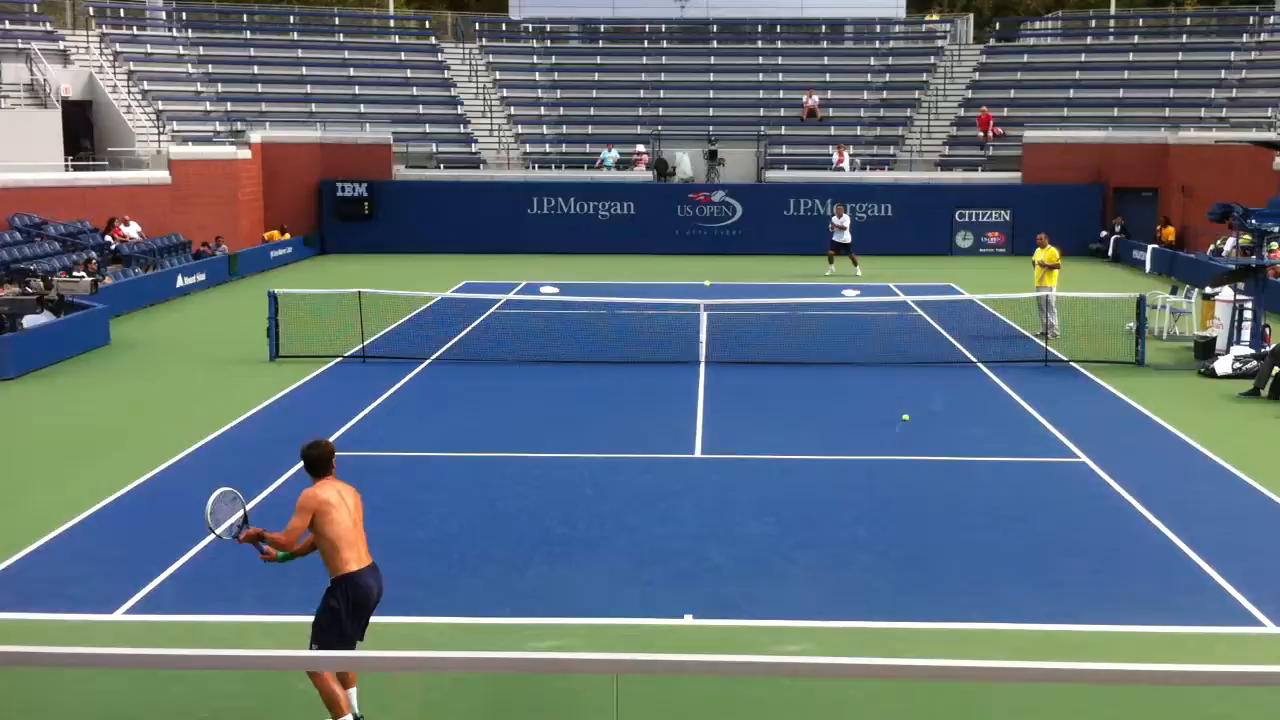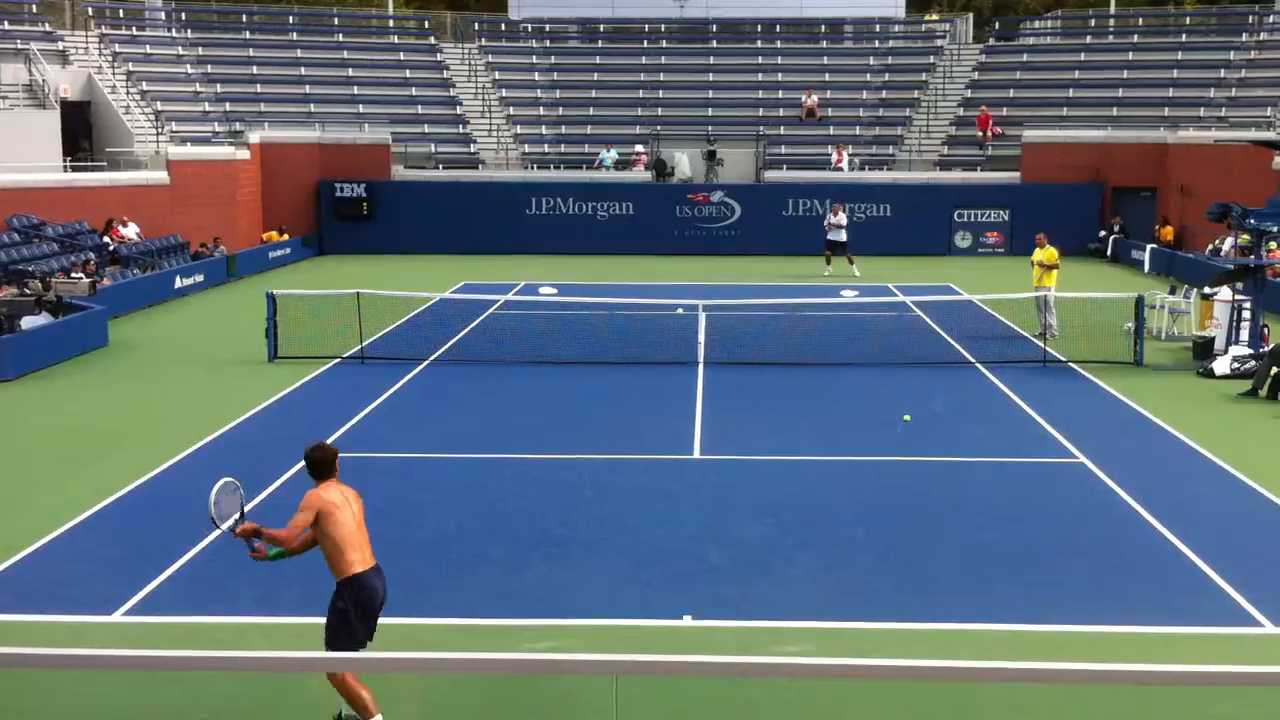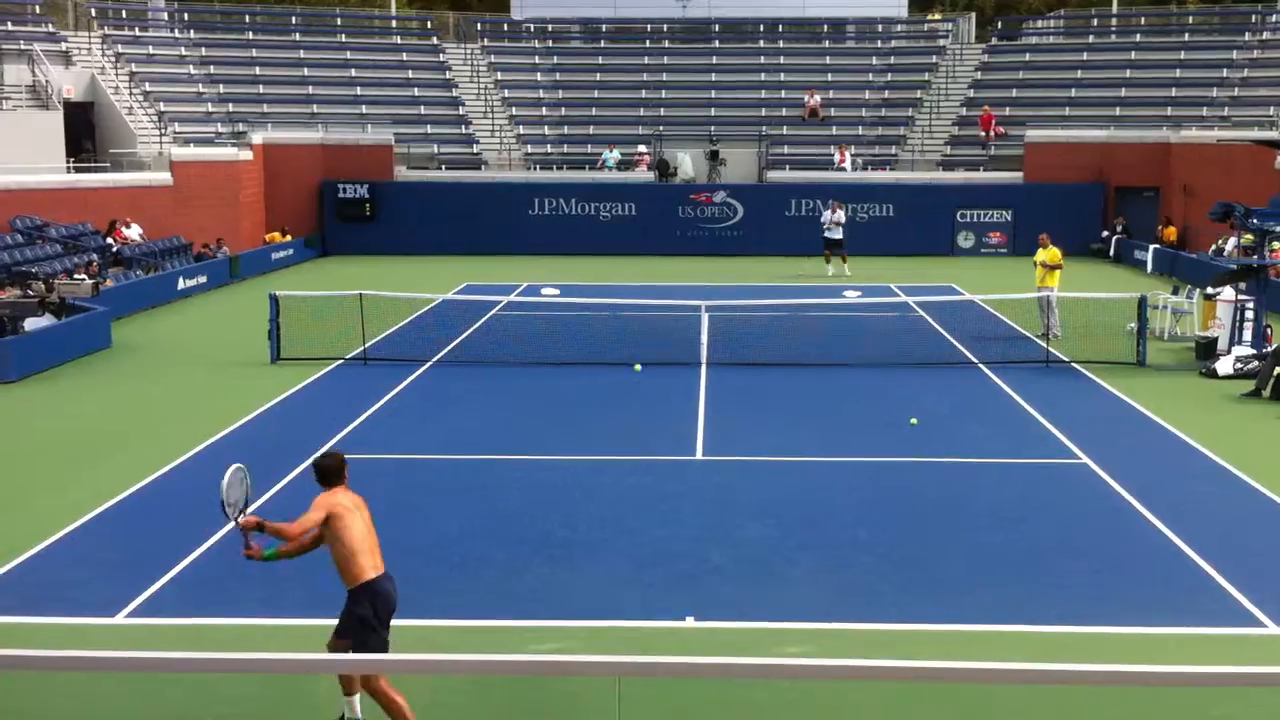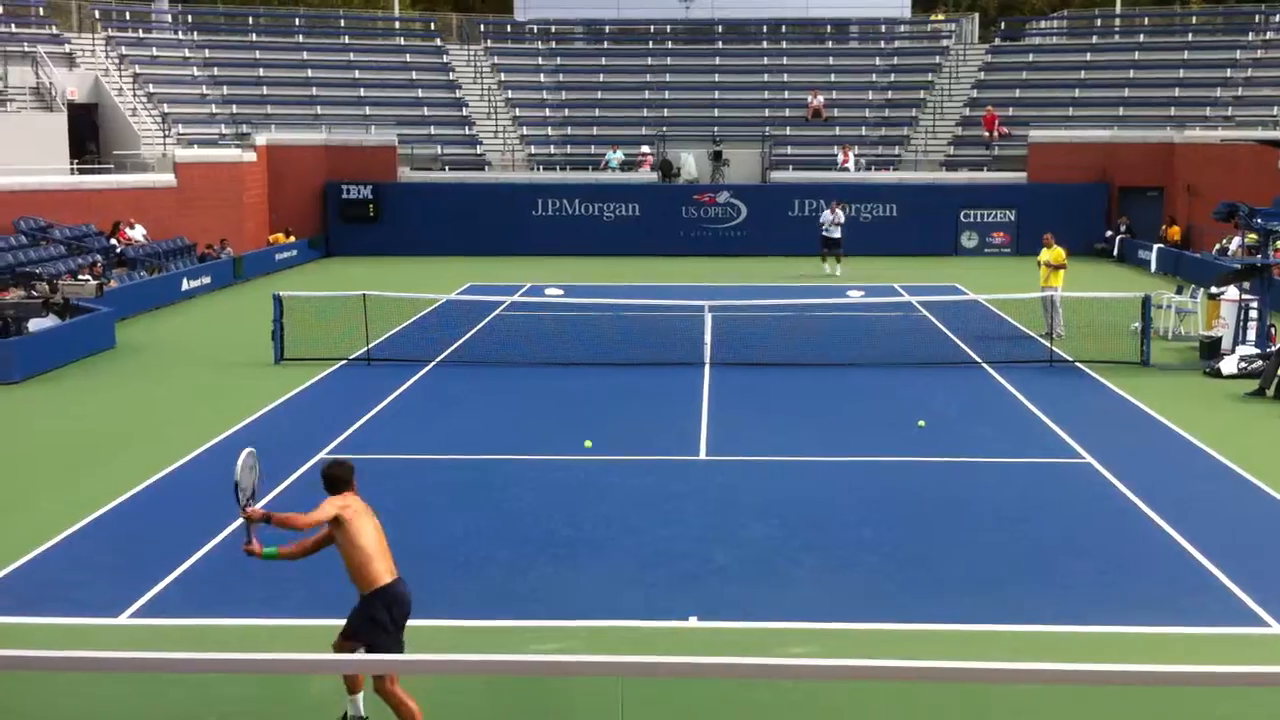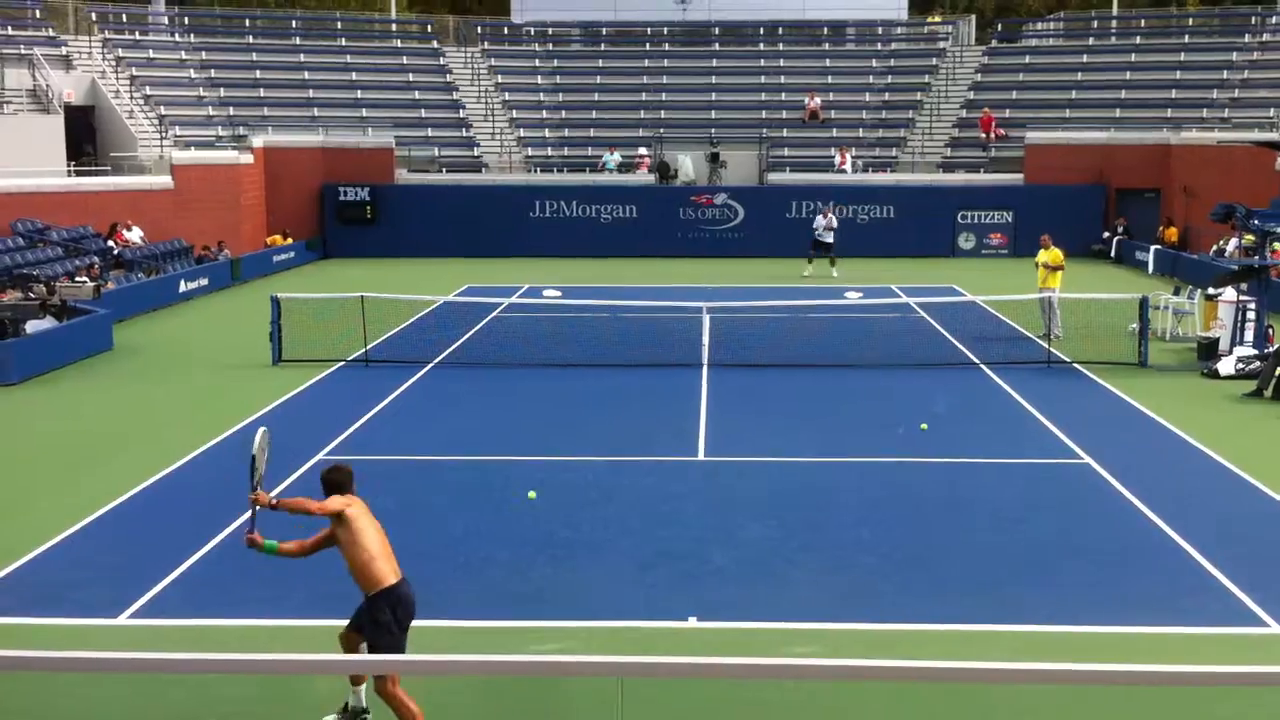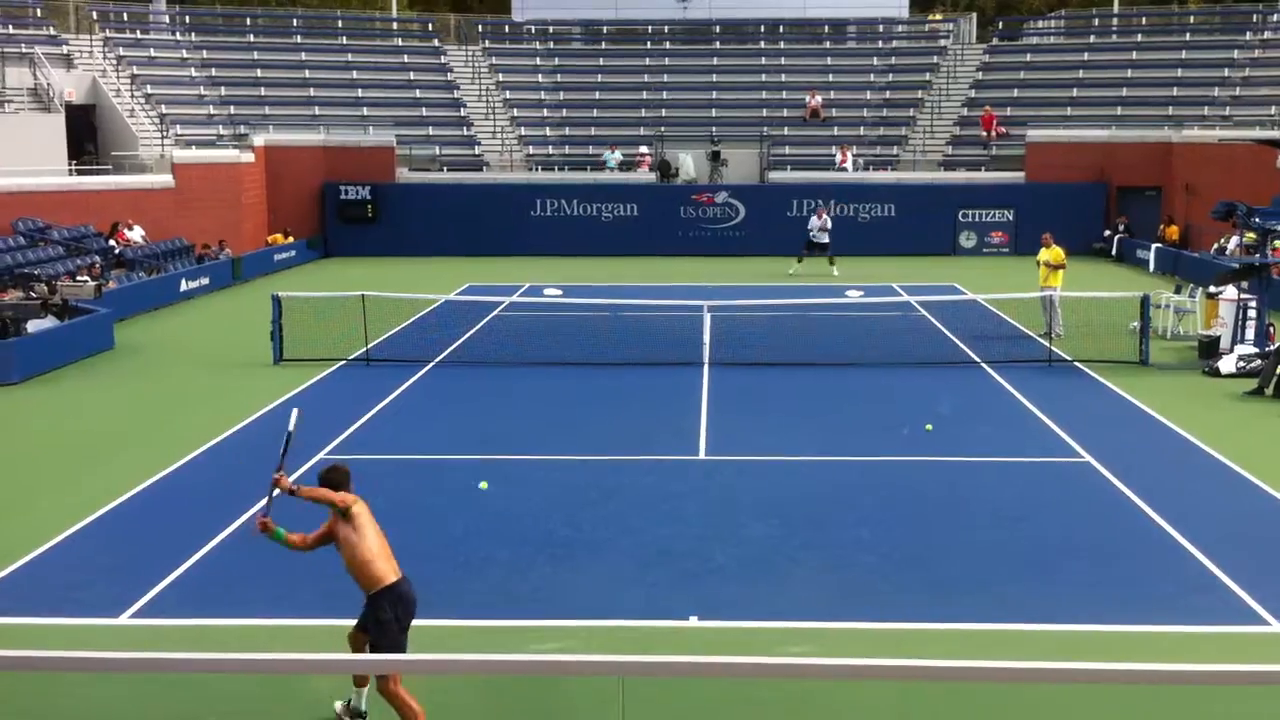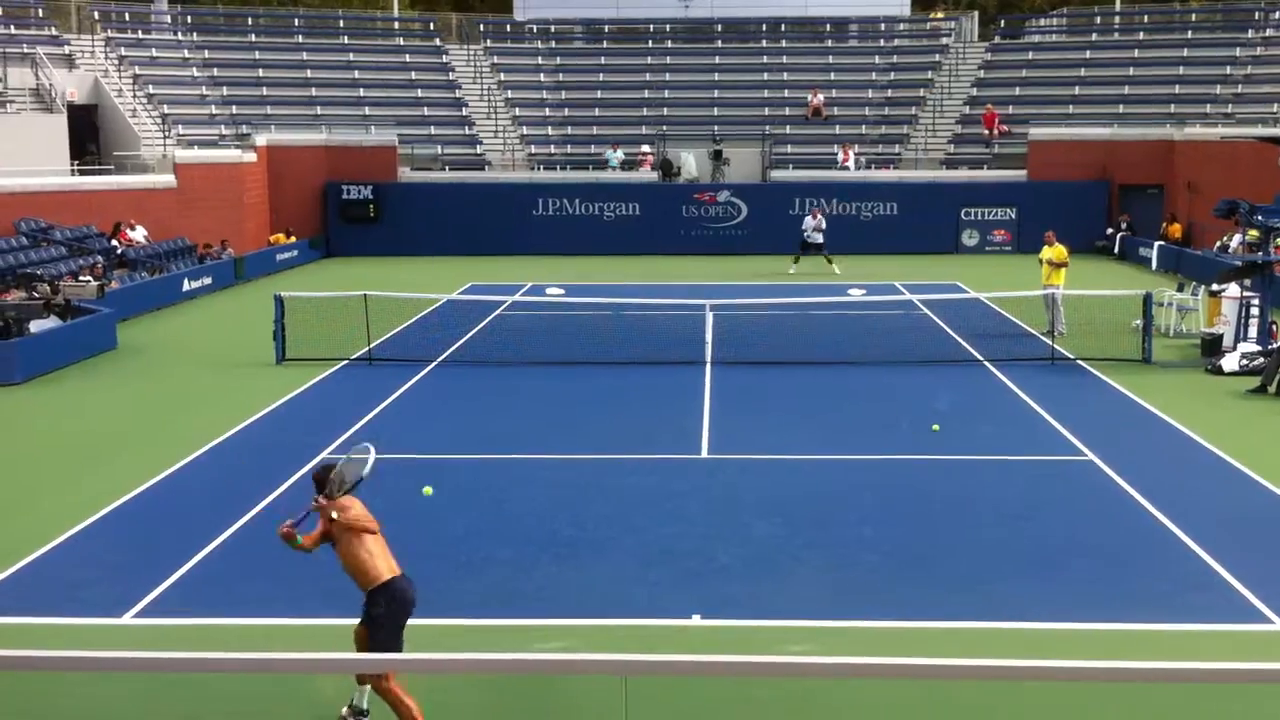
dt=0.1s
person 1, frame 1
left shoulder: (312, 496)
right shoulder: (350, 492)
left elbow: (288, 542)
left wrist: (258, 535)
right wrist: (282, 556)
left hip: (350, 586)
right hip: (370, 578)
left knee: (317, 667)
right knee: (335, 650)
person 1, frame 2
left shoulder: (316, 497)
right shoulder: (350, 494)
left elbow: (288, 539)
right elbow: (315, 536)
left wrist: (256, 530)
right wrist: (271, 554)
left hip: (355, 587)
right hip: (373, 579)
left knee: (340, 672)
right knee: (341, 652)
person 1, frame 3
left shoulder: (329, 501)
right shoulder: (352, 501)
left elbow: (294, 532)
right elbow: (305, 543)
left wrist: (259, 525)
right wrist: (265, 554)
left hip: (370, 594)
right hip: (377, 588)
left knee: (372, 681)
right knee: (337, 649)
person 1, frame 4
left shoulder: (338, 504)
right shoulder: (353, 510)
left elbow: (304, 521)
right elbow: (306, 547)
left wrist: (265, 517)
right wrist: (265, 552)
left hip: (384, 598)
right hip: (388, 592)
left knee: (385, 684)
right knee: (342, 647)
person 1, frame 5
left shoulder: (347, 504)
right shoulder: (337, 525)
left elbow: (314, 507)
right elbow: (303, 548)
left wrist: (272, 503)
right wrist: (264, 545)
left hip: (389, 599)
right hip: (384, 595)
left knee: (386, 685)
right knee: (349, 638)
person 1, frame 6
left shoulder: (349, 503)
right shoulder: (335, 524)
left elbow: (333, 498)
right elbow: (303, 541)
left wrist: (293, 489)
right wrist: (274, 531)
left hip: (390, 597)
right hip: (386, 595)
left knee: (388, 684)
right knee: (357, 639)
person 1, frame 7
left shoulder: (347, 506)
right shoulder: (333, 517)
left elbow: (371, 527)
right elbow: (309, 543)
left wrist: (331, 515)
right wrist: (291, 537)
left hip: (388, 595)
right hip: (395, 587)
left knee: (383, 680)
right knee: (362, 640)
